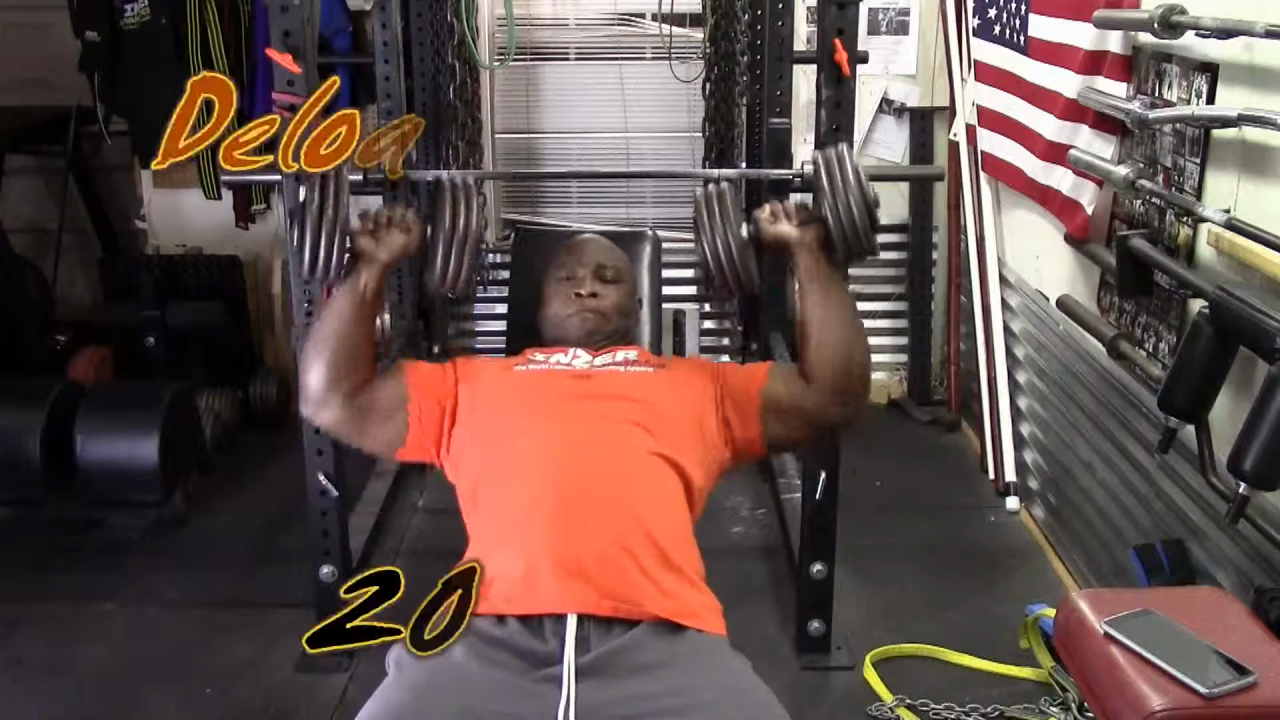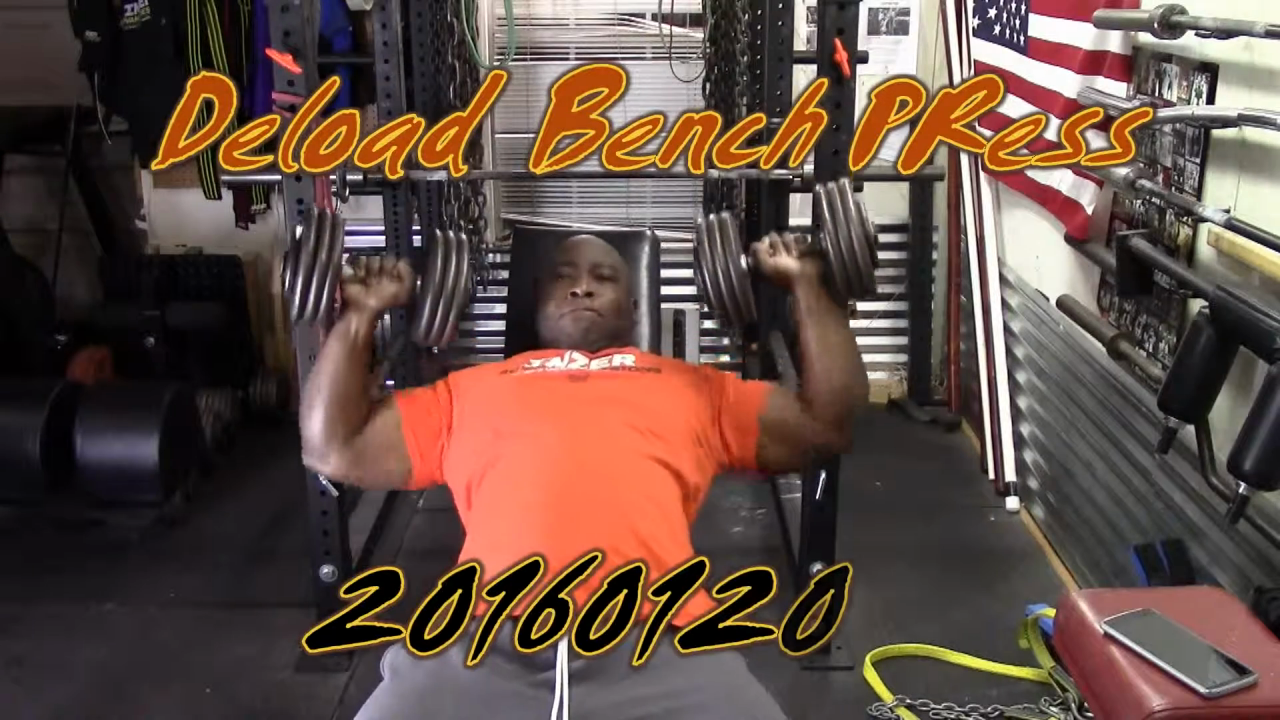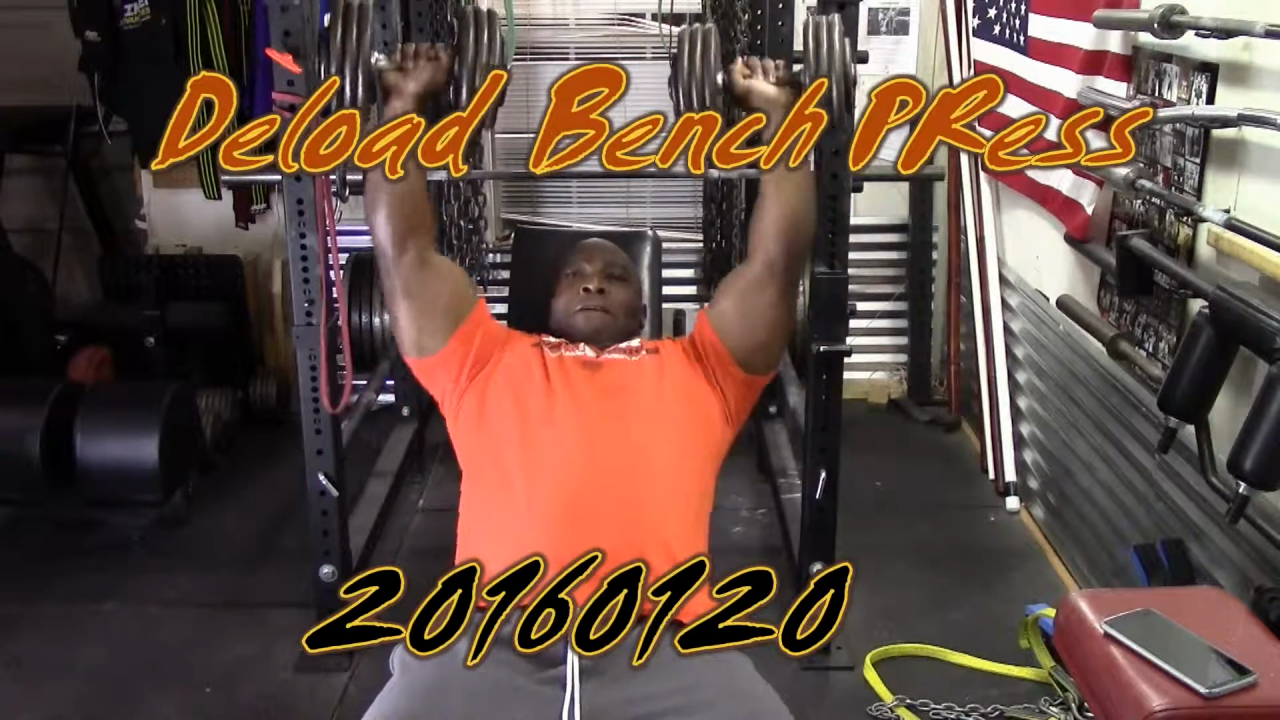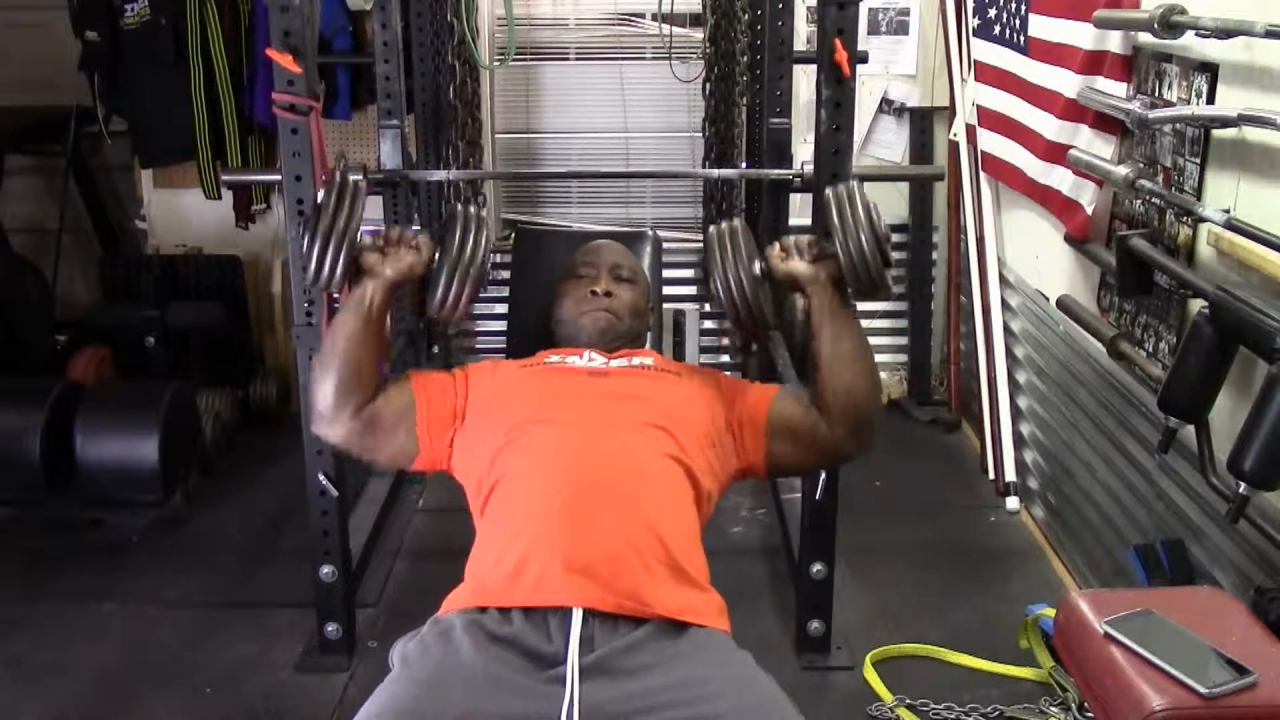
dt=1s
person 1, frame 1
left shoulder: (697, 386)
right shoulder: (472, 384)
left elbow: (834, 394)
right elbow: (332, 400)
left wrist: (808, 252)
right wrist: (370, 270)
left hip: (658, 638)
right hip: (490, 633)
person 1, frame 2
left shoulder: (692, 388)
right shoulder: (472, 390)
left elbow: (829, 421)
right elbow: (333, 447)
left wrist: (806, 284)
right wrist: (361, 314)
left hip: (654, 646)
right hip: (488, 641)
person 1, frame 3
left shoulder: (696, 376)
right shoulder: (491, 367)
left elbow: (777, 257)
right elbow: (405, 247)
left wrist: (776, 109)
right wrist: (404, 103)
left hip: (661, 642)
right hip: (493, 639)
person 1, frame 4
left shoulder: (704, 391)
right shoulder: (486, 384)
left elbow: (844, 430)
right elbow: (342, 419)
left wrist: (820, 287)
right wrist: (375, 285)
left hip: (664, 638)
right hip: (493, 630)
